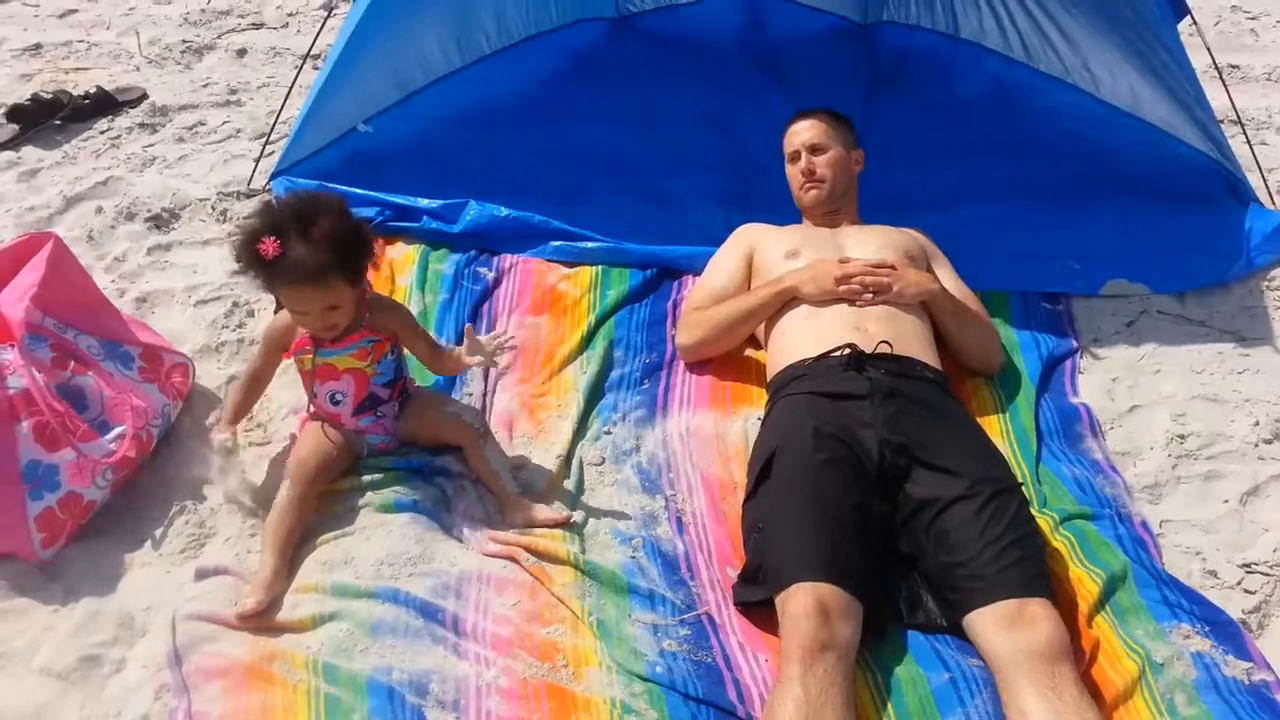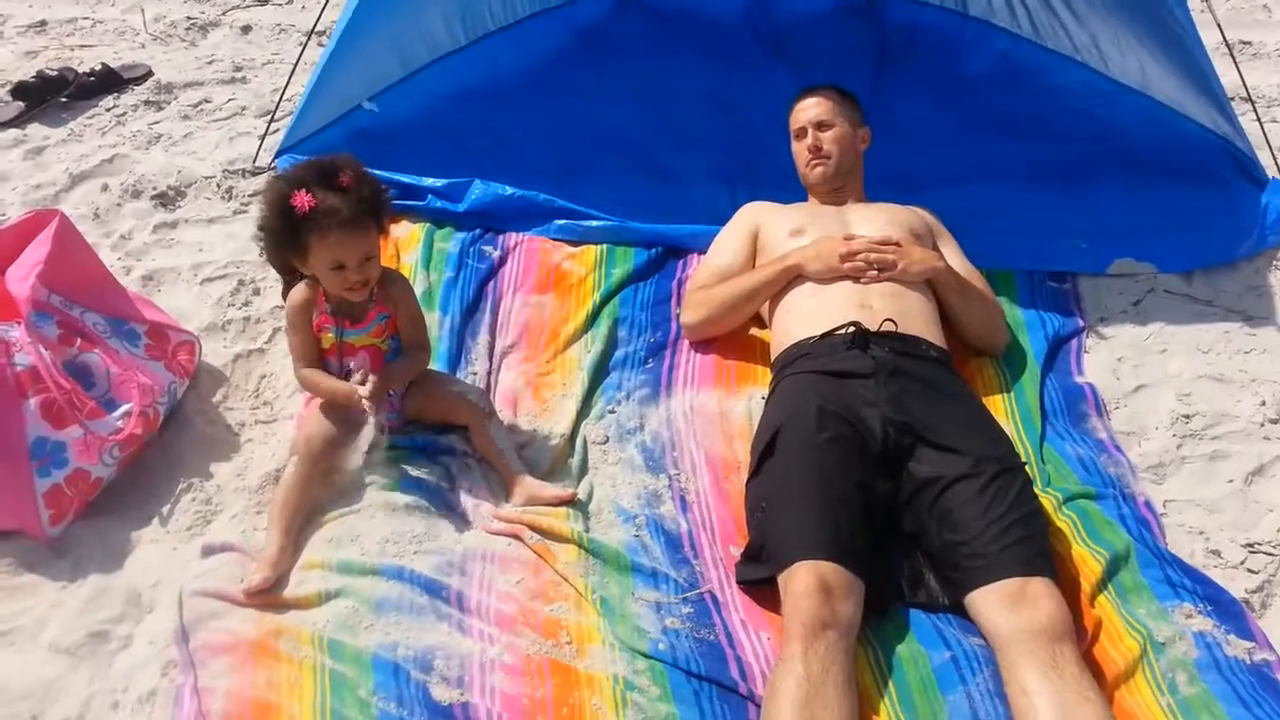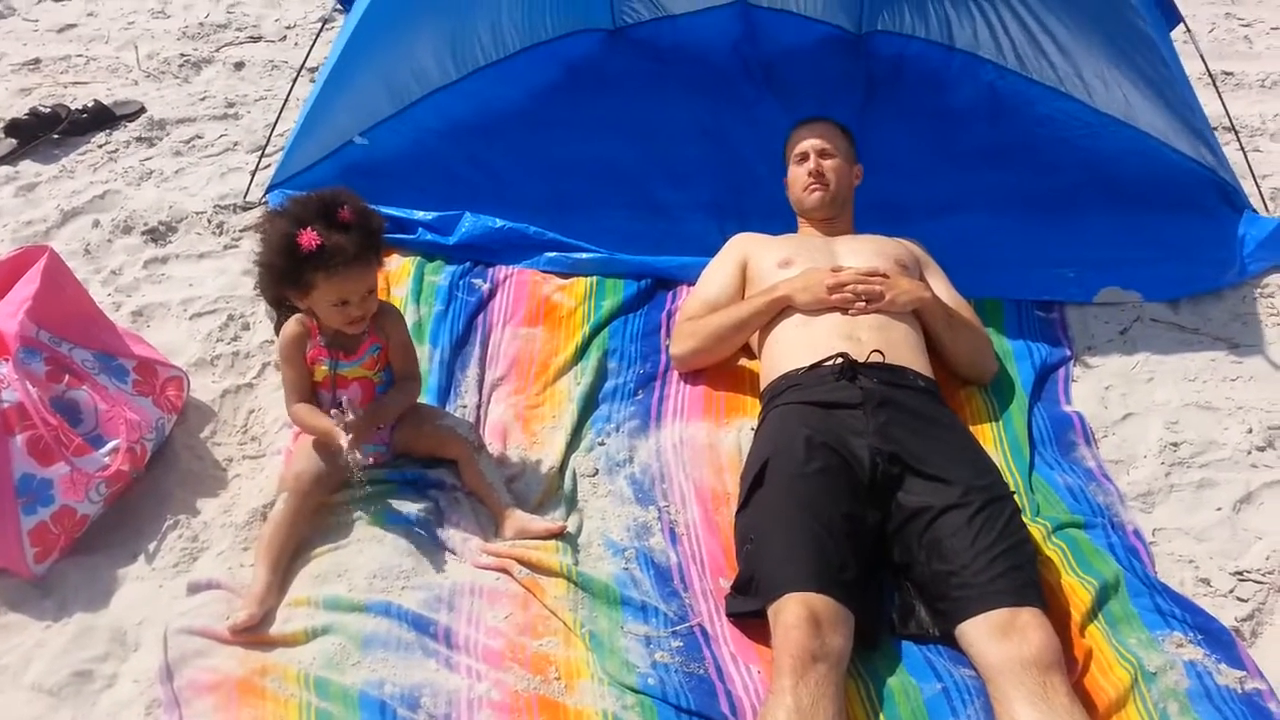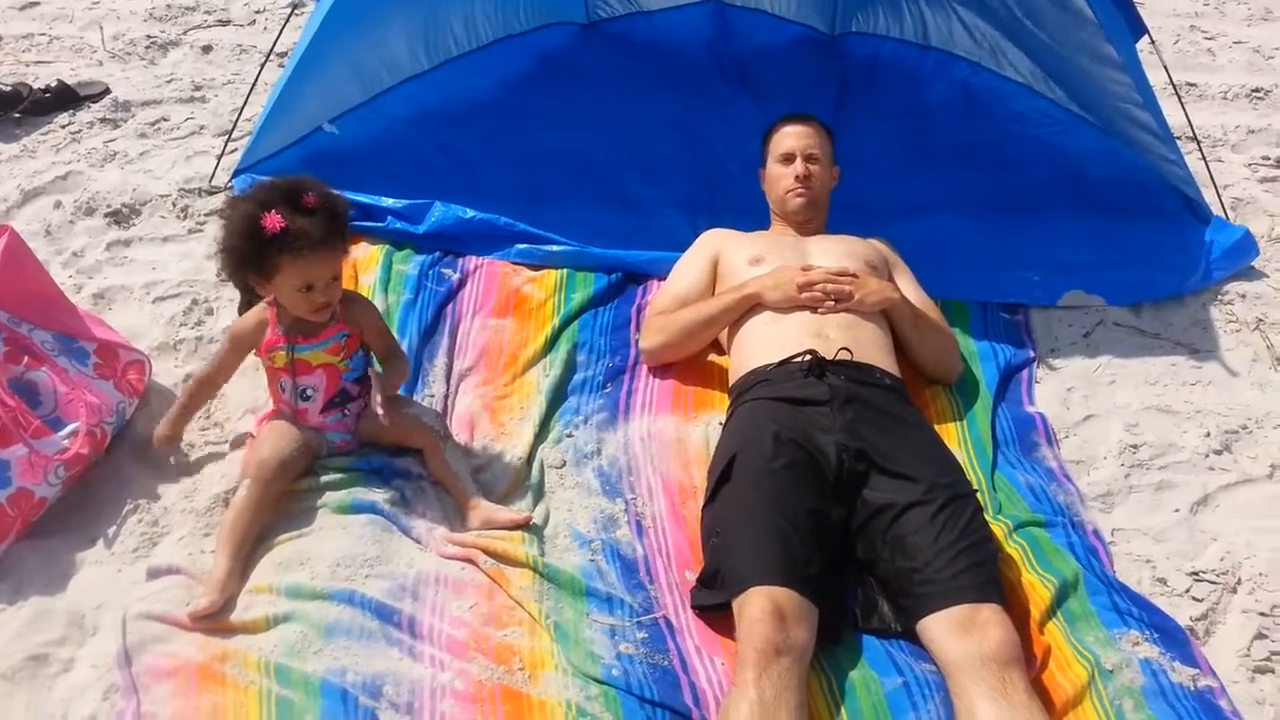
dt=0.7s
person 1, frame 1
left shoulder: (912, 241)
right shoulder: (758, 238)
left elbow: (989, 356)
right elbow: (689, 337)
left wrist: (929, 291)
right wrist: (793, 286)
left hip: (928, 409)
right hip: (814, 407)
left knee: (1035, 638)
right knee: (814, 630)
person 1, frame 2
left shoulder: (917, 218)
right shoulder: (762, 215)
left elbow: (994, 334)
right elbow: (694, 314)
left wrist: (934, 268)
right wrist: (797, 263)
left hip: (931, 385)
right hip: (818, 383)
left knee: (1039, 620)
right knee: (816, 611)
person 1, frame 3
left shoulder: (905, 250)
right shoulder: (752, 246)
left elbow: (982, 363)
right elbow: (683, 346)
left wrist: (921, 299)
right wrist: (786, 293)
left hip: (919, 416)
right hip: (807, 415)
left knee: (1028, 649)
right knee: (806, 641)
person 1, frame 4
left shoulder: (875, 251)
right shoulder: (723, 243)
left elbow: (949, 363)
right elbow: (654, 341)
left wrist: (890, 300)
right wrist: (757, 291)
left hip: (887, 415)
right hip: (775, 411)
left knee: (988, 644)
right knee: (770, 635)
person 2, frame 1
left shoulder: (385, 313)
right shoulder: (283, 330)
left elbow: (433, 356)
right elbow: (253, 377)
left wrist: (465, 358)
right wrist: (226, 425)
left hip: (401, 408)
right hip: (337, 428)
left knee: (470, 426)
right knee: (298, 474)
left ankle: (513, 503)
right ankle: (271, 571)
person 2, frame 2
left shoulder: (394, 288)
right shoulder: (302, 302)
left elbow: (419, 352)
right elbow: (306, 372)
left wrist: (383, 381)
right wrist: (352, 392)
left hip: (401, 387)
right hip: (340, 401)
left knee: (475, 404)
right knee: (307, 452)
left ankle: (518, 480)
right ankle: (277, 548)
person 2, frame 3
left shoulder: (387, 319)
right shoulder: (296, 334)
left elbow: (409, 382)
right elbow: (298, 406)
left wrist: (375, 416)
right wrist: (337, 429)
left hip: (392, 421)
right hip: (329, 434)
left knee: (464, 437)
right knee: (298, 485)
left ankle: (507, 514)
right ankle: (264, 584)
person 2, frame 4
left shoulder: (355, 310)
right shoulder: (255, 326)
left elbow: (395, 358)
right elbow: (213, 374)
left wrist: (387, 384)
right wrist: (174, 420)
left hip: (361, 412)
right hip: (296, 424)
left knee: (429, 430)
right knee: (260, 473)
left ankle: (475, 506)
right ankle: (224, 573)
